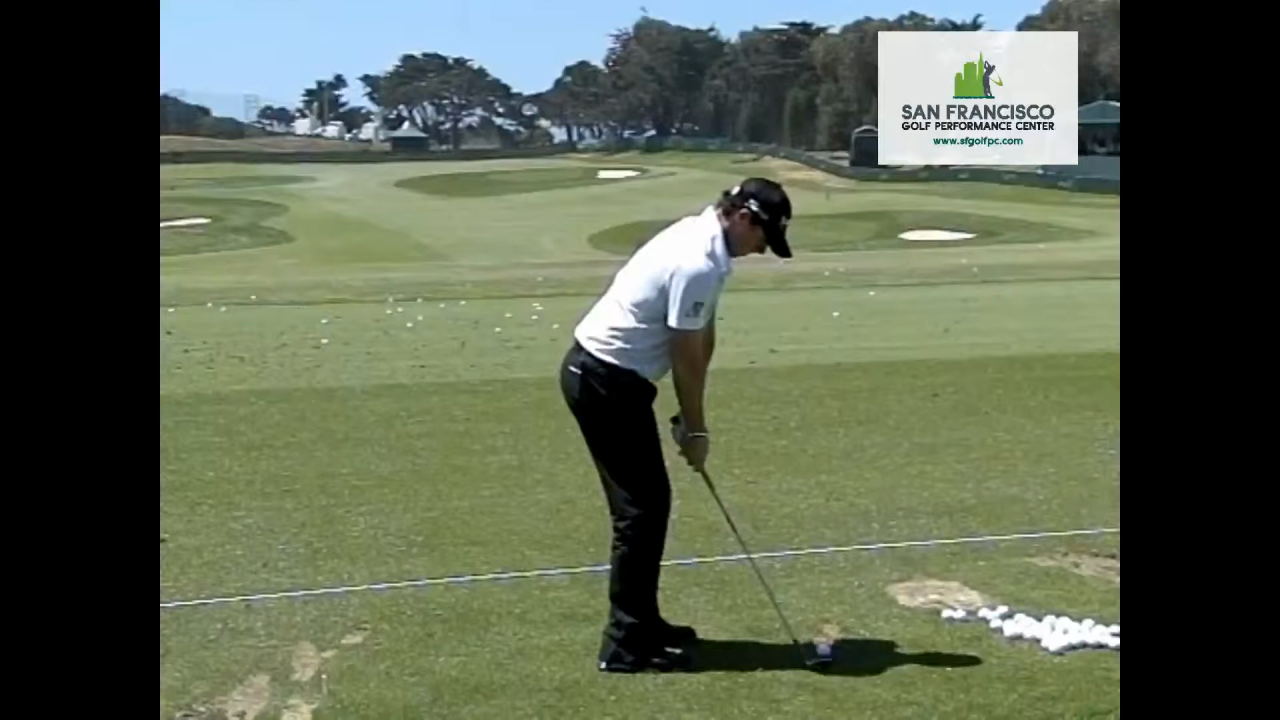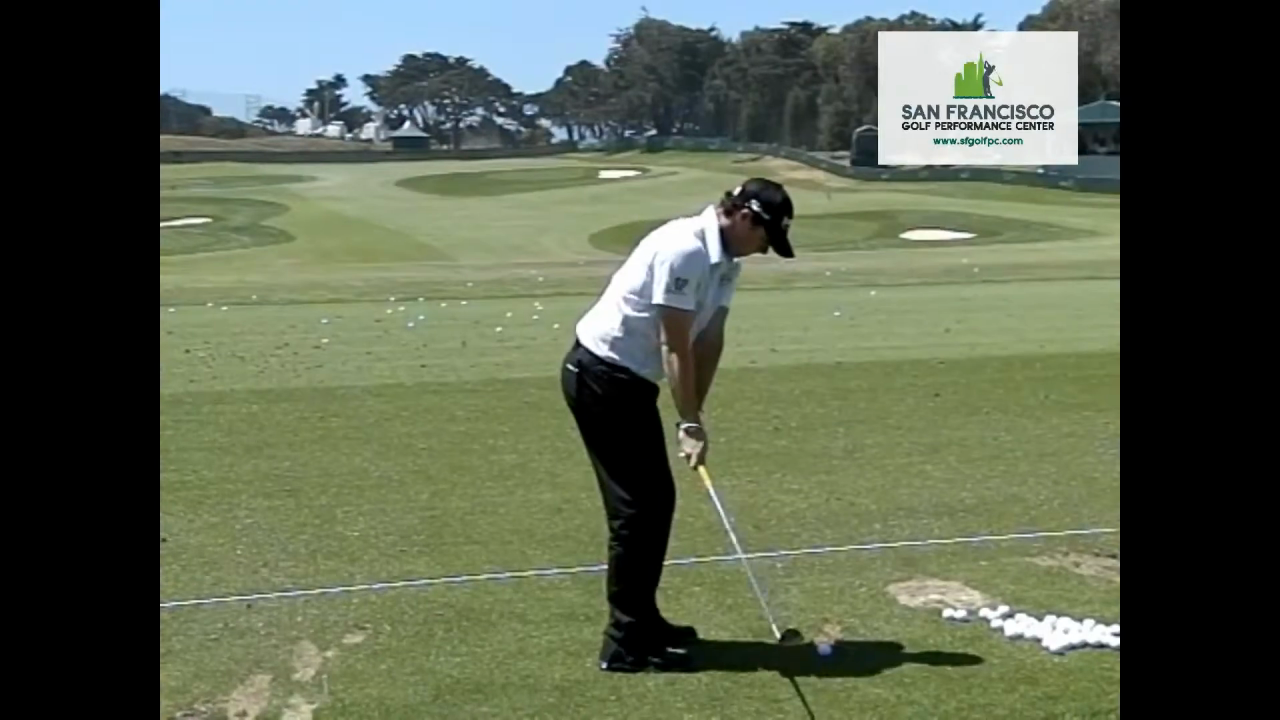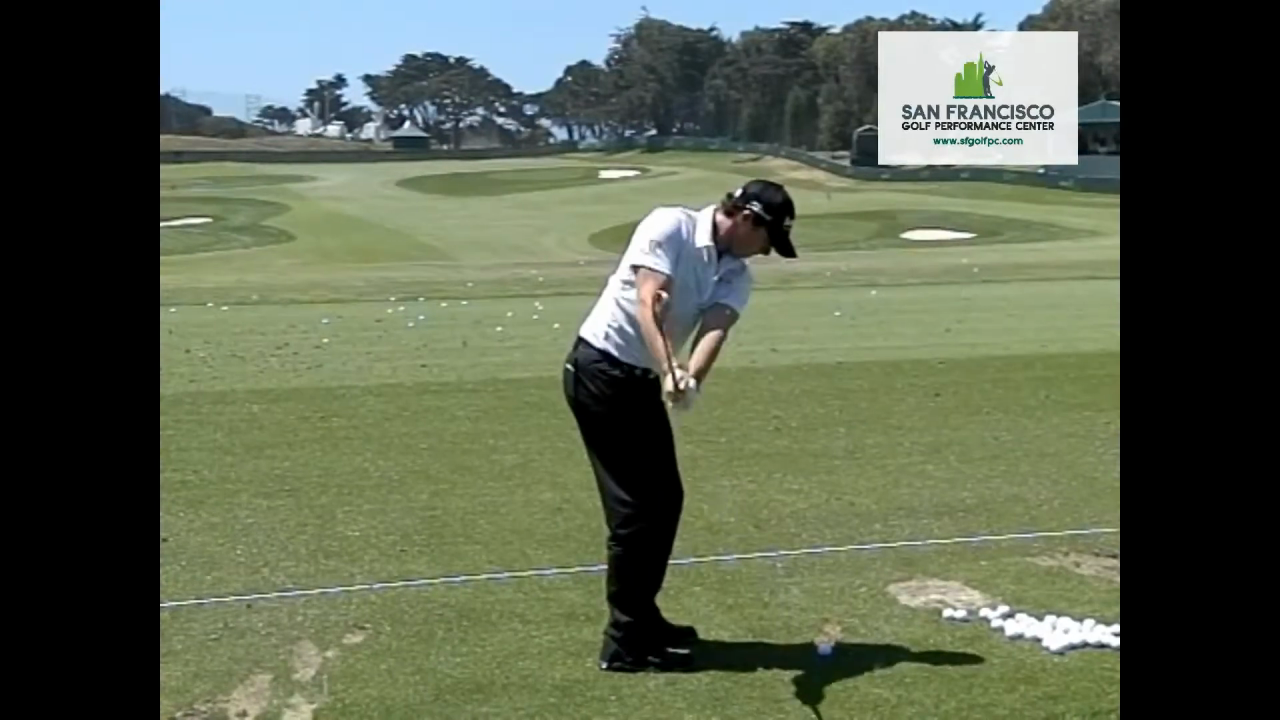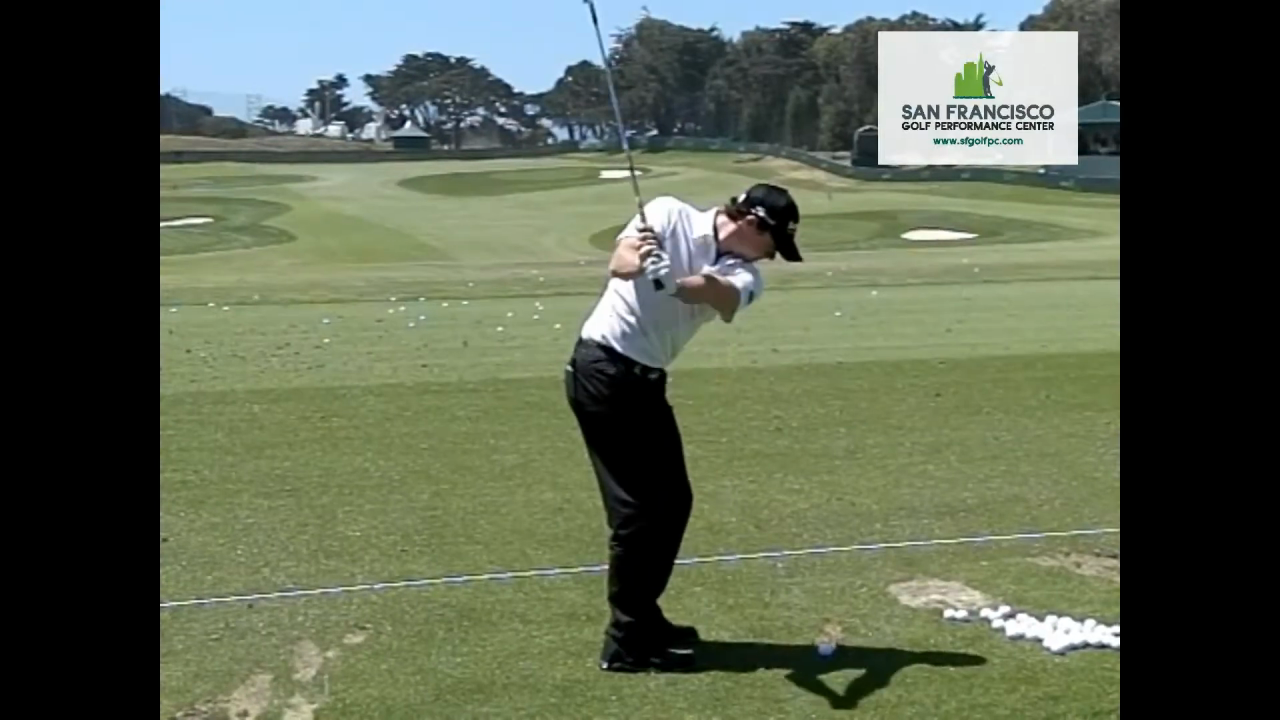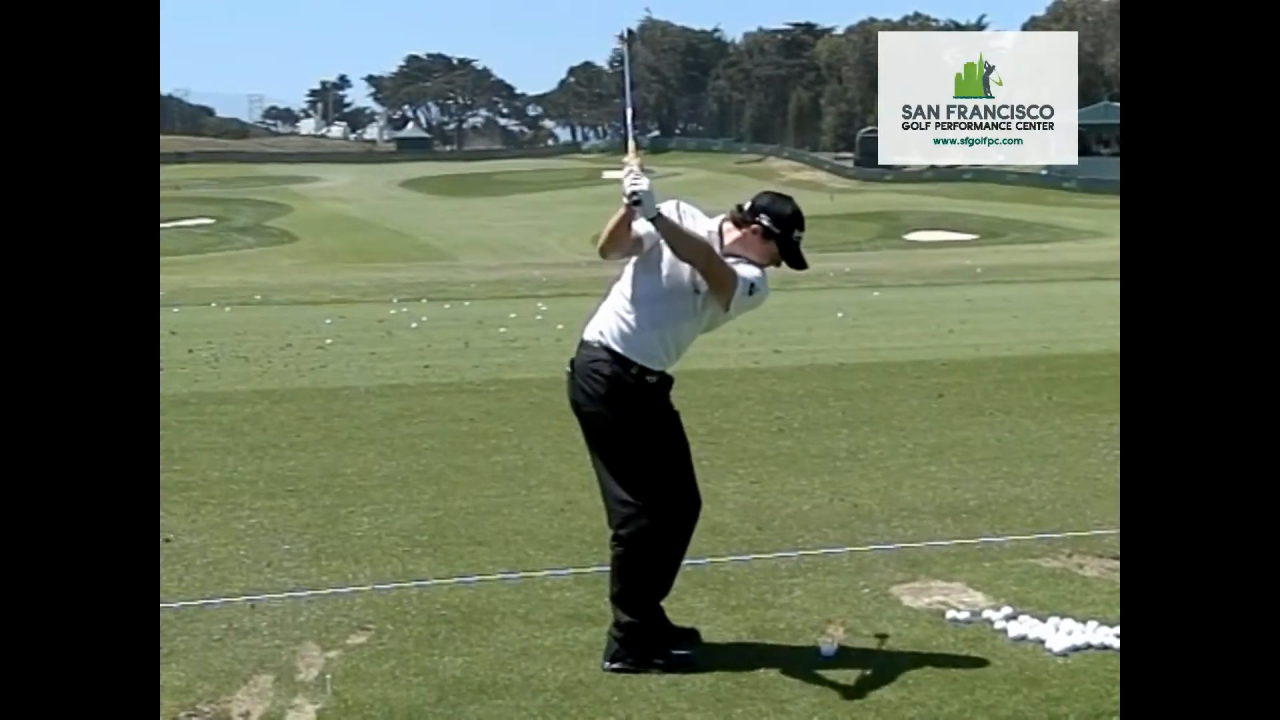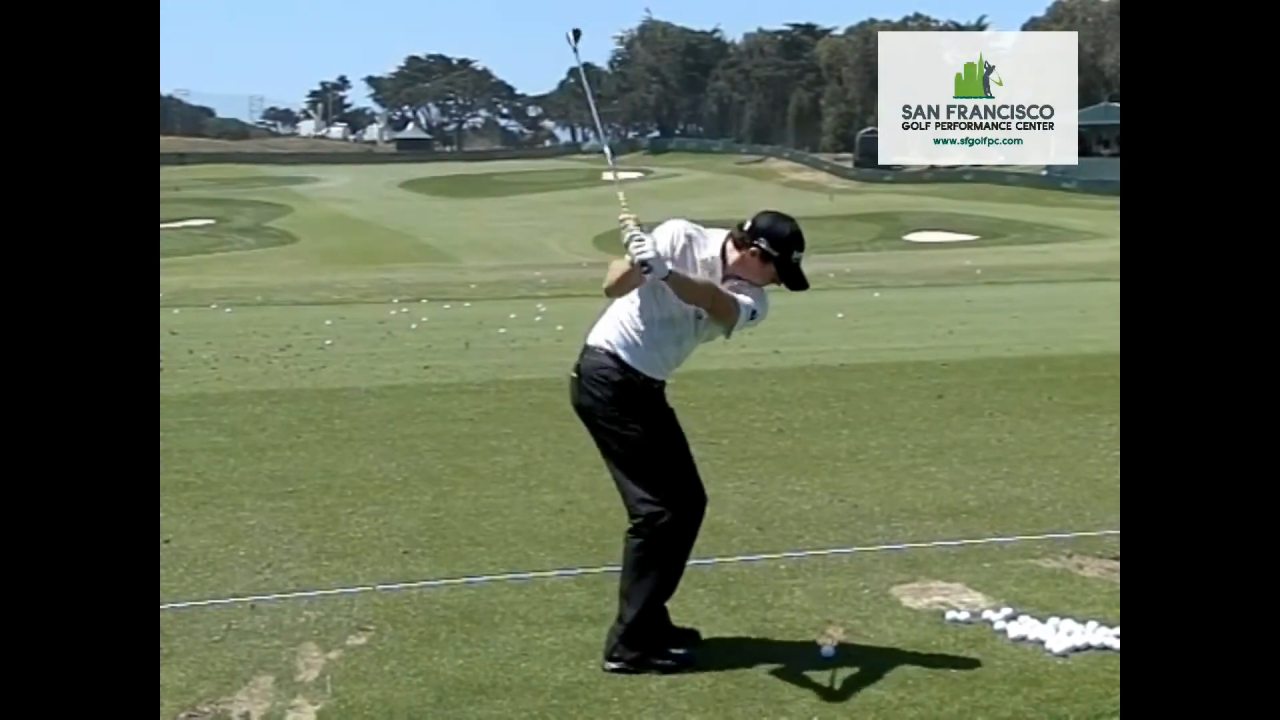
dt=0.5s
person 1, frame 1
left shoulder: (704, 242)
right shoulder: (697, 264)
left elbow: (703, 339)
right elbow: (686, 358)
left wrist: (689, 417)
right wrist: (696, 430)
left hip: (615, 377)
right hip: (603, 379)
left knee: (652, 500)
right knee: (640, 509)
left ankle: (641, 620)
right ankle: (625, 644)
person 1, frame 2
left shoulder: (725, 262)
right shoulder: (685, 247)
left elbow: (709, 341)
right elbow: (674, 344)
left wrist: (694, 415)
right wrist: (690, 424)
left hip: (628, 380)
right hip: (601, 376)
left knee: (657, 500)
right knee: (636, 508)
left ankle: (641, 619)
right ankle: (625, 644)
person 1, frame 3
left shoulder: (737, 276)
right shoulder: (670, 225)
left elbow: (714, 331)
right elbow: (649, 300)
left wrist: (690, 381)
right wrist: (669, 367)
left hip: (641, 379)
right hip: (601, 370)
left knee: (664, 500)
right knee: (634, 507)
left ankle: (641, 617)
right ankle: (625, 642)
person 1, frame 4
left shoulder: (744, 276)
right shoulder: (669, 214)
left elbow: (718, 295)
right elbow: (620, 263)
left wrist: (673, 284)
right wrist: (642, 262)
left hip: (647, 378)
right hip: (603, 368)
left knee: (672, 501)
right knee: (636, 507)
left ankle: (643, 617)
right ankle: (626, 642)
person 1, frame 5
left shoulder: (752, 282)
right shoulder: (681, 216)
left elbow: (705, 262)
right elbow: (610, 248)
left wrist: (655, 215)
right wrist: (630, 208)
left hip: (649, 383)
right hip: (603, 372)
left knee: (680, 505)
right knee: (638, 511)
left ankle: (647, 619)
right ankle: (629, 642)
person 1, frame 6
left shoulder: (752, 301)
right shoulder: (681, 237)
left elbow: (712, 298)
right elbow: (614, 286)
left wrist: (662, 270)
right wrist: (636, 260)
left hip: (644, 387)
right hip: (607, 378)
left knee: (687, 502)
right knee: (657, 508)
left ankle: (648, 621)
right ankle: (631, 643)
